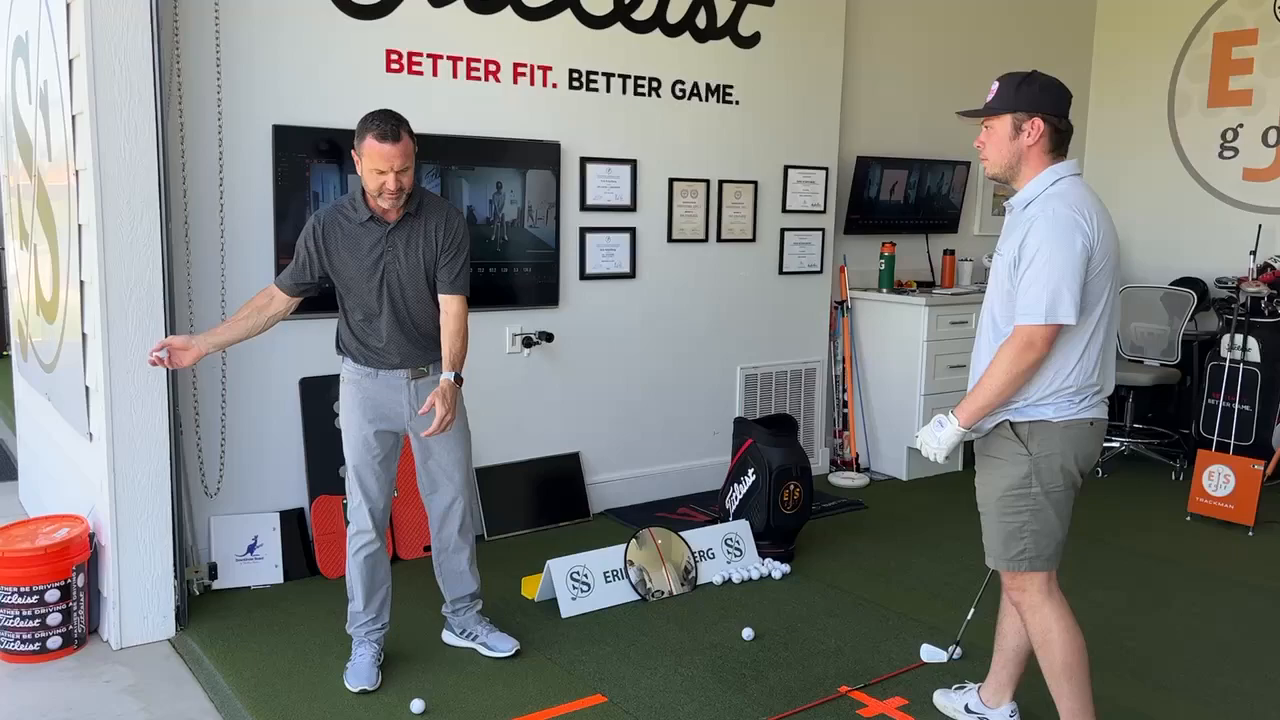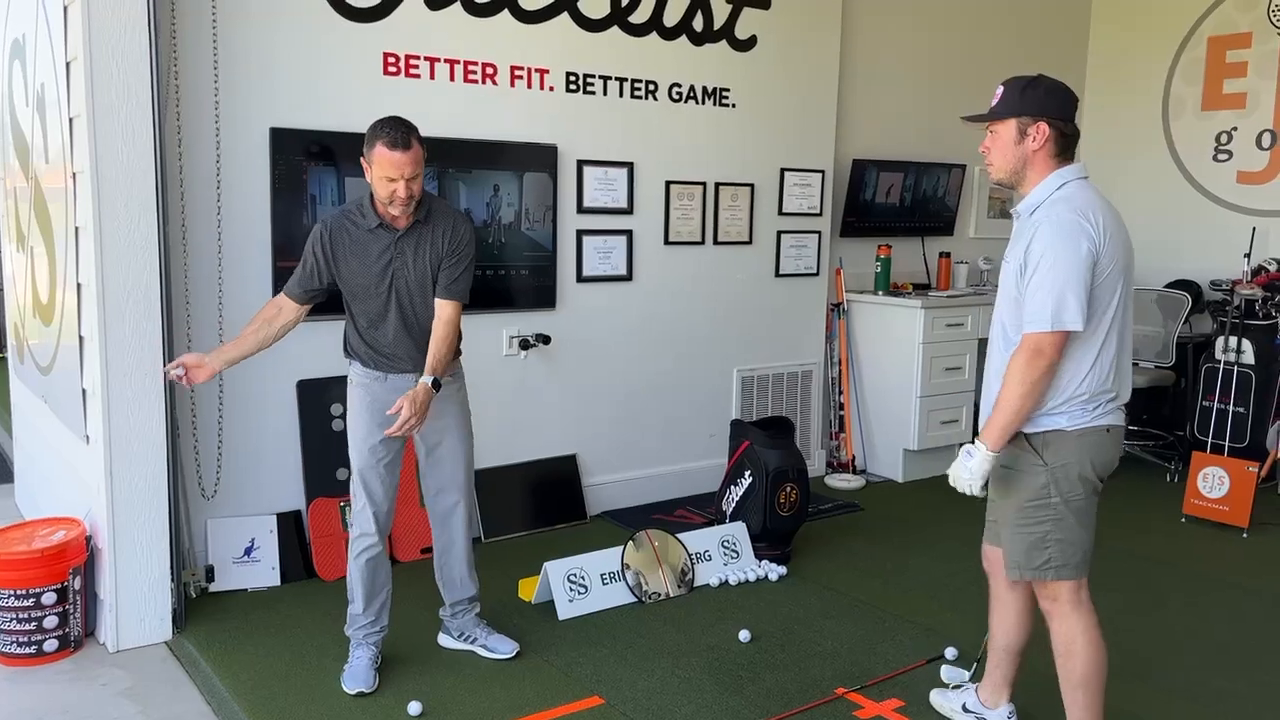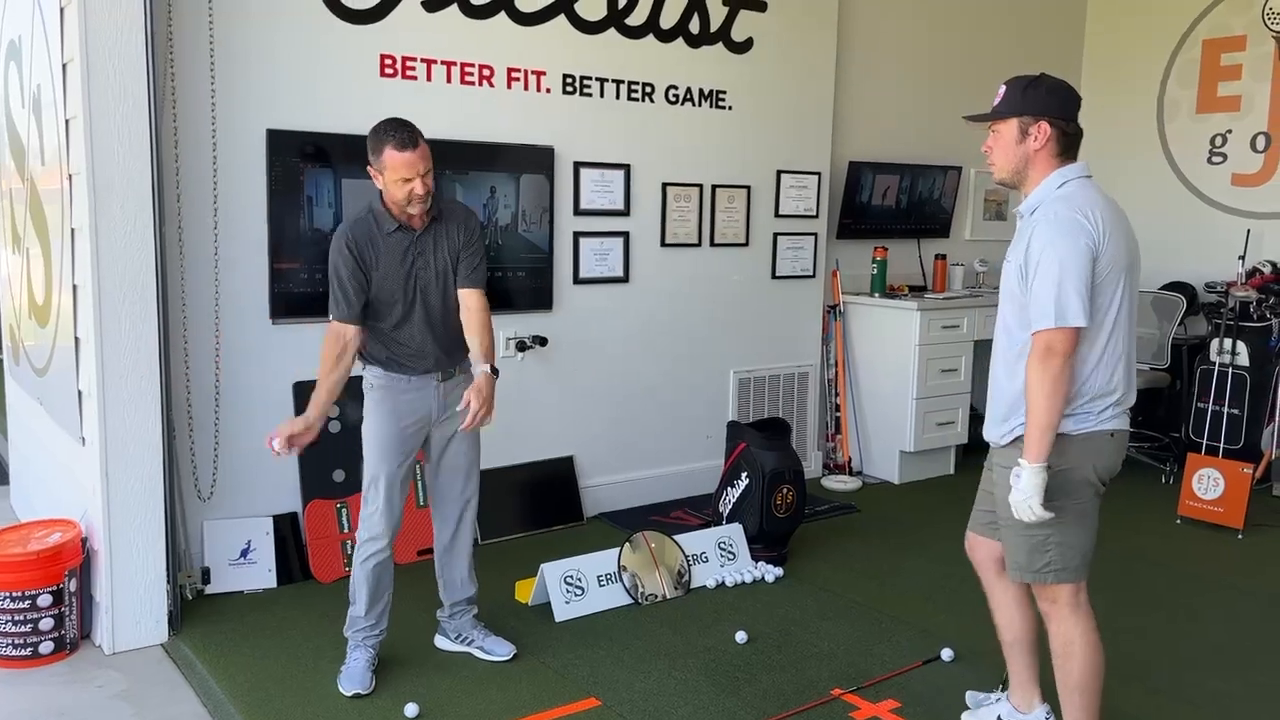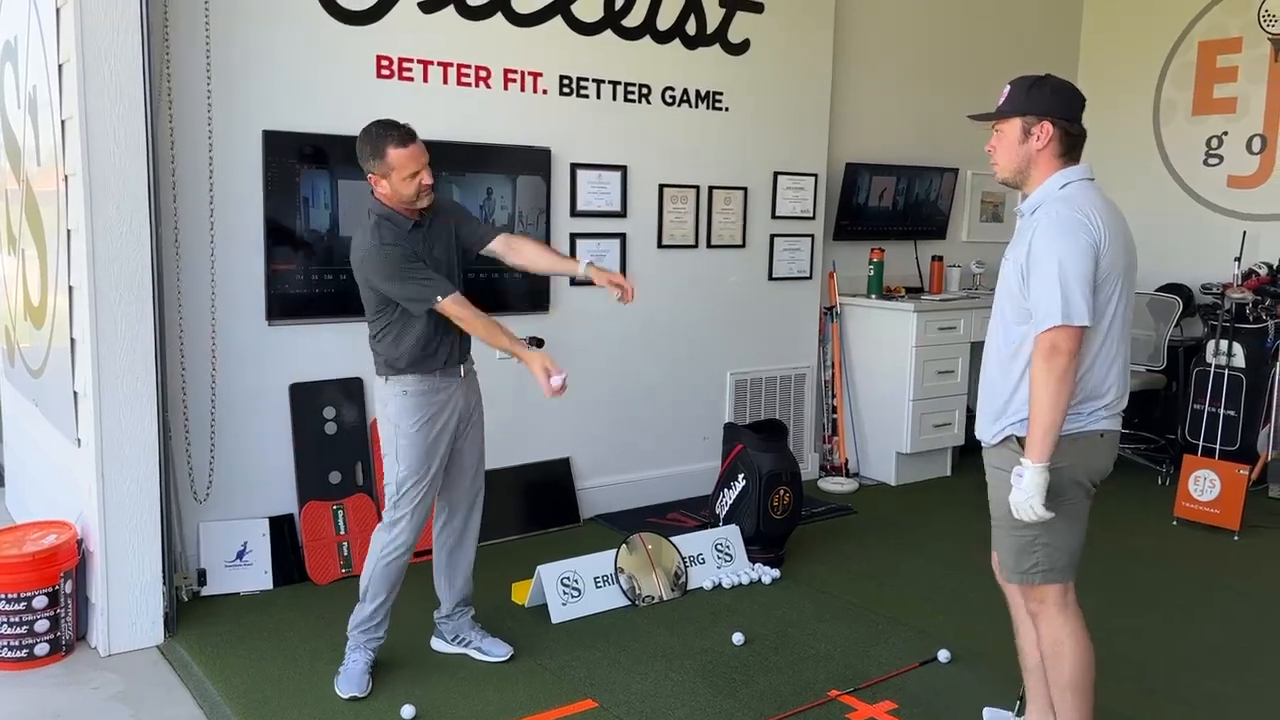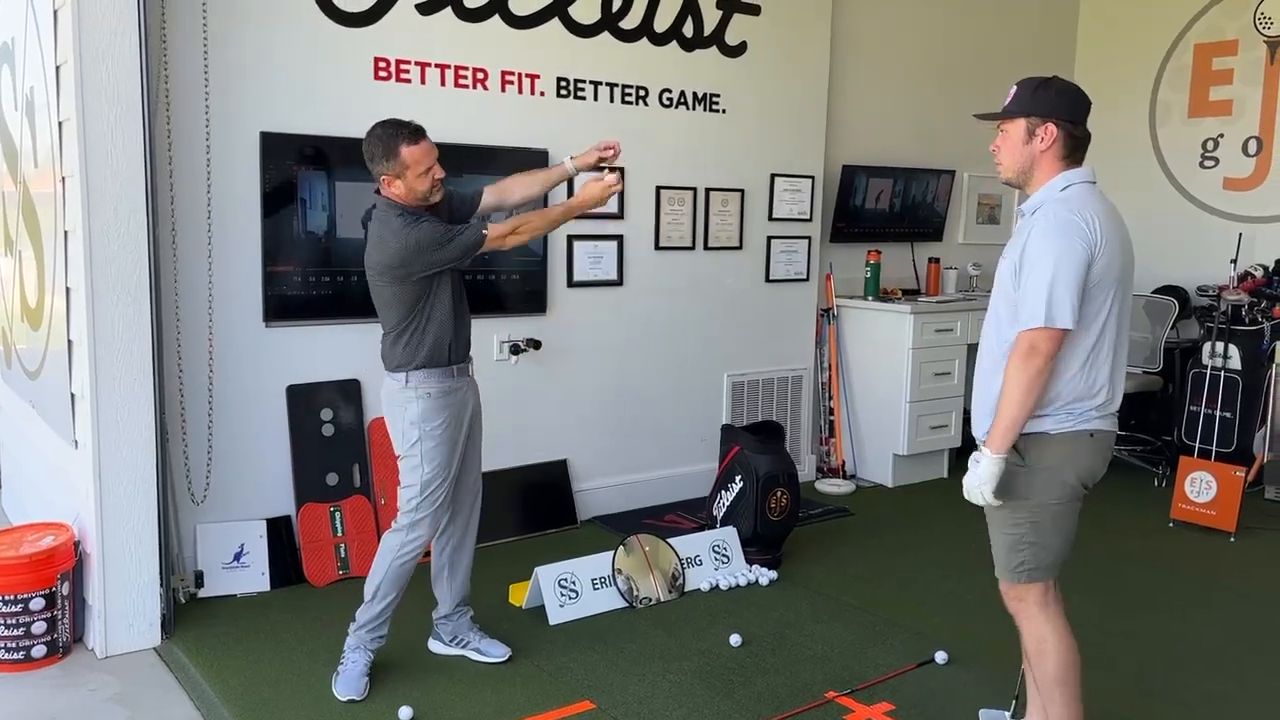
dt=0.2s
person 1, frame 1
left shoulder: (1057, 214)
right shoulder: (1044, 206)
left elbow: (1032, 342)
left wrist: (957, 421)
right wrist: (975, 419)
left hip: (1035, 431)
right hip: (1031, 425)
left knee: (1033, 583)
right knee: (1022, 572)
person 1, frame 2
left shoulder: (1061, 220)
right shoulder: (1062, 209)
left elbow: (1041, 351)
left wrist: (984, 444)
left hip: (1050, 438)
right hip: (1044, 432)
left knee: (1059, 593)
right knee: (1004, 564)
person 1, frame 3
left shoulder: (1060, 217)
right shoulder: (1075, 206)
left elbow: (1054, 348)
left wrist: (1033, 461)
left hip: (1057, 441)
right hip: (1040, 434)
left knee: (1058, 594)
right knee: (986, 548)
person 1, frame 4
left shoulder: (1062, 216)
right shoulder: (1073, 207)
left elbow: (1058, 346)
left wrist: (1034, 460)
left hip: (1050, 442)
right hip: (1037, 436)
left knee: (1046, 596)
right knee: (1017, 577)
person 1, frame 5
left shoulder: (1060, 218)
right shoulder: (1077, 210)
left elbow: (1037, 347)
left wrist: (990, 450)
left hip: (1042, 439)
right hip: (1062, 433)
left knee: (1027, 594)
right knee: (1033, 586)
person 2, frame 1
left shoulder: (446, 221)
right shoulder: (328, 225)
left elbow: (452, 309)
right elbow: (280, 297)
left wrist: (449, 381)
right wrist: (203, 344)
left hip: (433, 382)
right hip: (366, 384)
left knee: (452, 504)
right knee: (368, 517)
left ankle: (463, 618)
right ankle: (367, 638)
person 2, frame 2
left shoulder: (453, 228)
right shoulder: (336, 231)
left elbow: (446, 315)
right elbow: (287, 306)
left wrist: (426, 387)
right wrist: (216, 360)
left hip: (438, 384)
right hip: (373, 384)
left knee: (453, 507)
right knee: (370, 520)
left ankle: (461, 620)
right ankle: (365, 640)
person 2, frame 3
left shoulder: (463, 223)
right shoulder: (354, 240)
left elbow: (472, 303)
right elbow: (344, 336)
left wrist: (485, 373)
right wrist: (313, 415)
left hip: (456, 385)
right hip: (393, 389)
left knee: (458, 512)
right knee: (379, 523)
left ankle: (459, 622)
right ankle: (363, 643)
person 2, frame 4
left shoulder: (441, 211)
right shoulder: (377, 246)
left elbow: (509, 245)
right elbow: (457, 310)
left wrist: (585, 270)
right wrist: (530, 357)
left hip: (460, 380)
right hip: (410, 393)
left knee: (462, 510)
right knee: (403, 520)
left ankle: (454, 623)
right ankle: (361, 645)
person 2, frame 5
left shoulder: (429, 204)
right shoulder: (406, 237)
left elbow: (502, 193)
right elbow: (507, 237)
left wrist: (574, 166)
right wrist: (578, 205)
left hip: (454, 381)
right hip: (421, 392)
left knee: (461, 510)
right knee: (418, 519)
left ankle: (452, 624)
right ankle: (361, 645)
